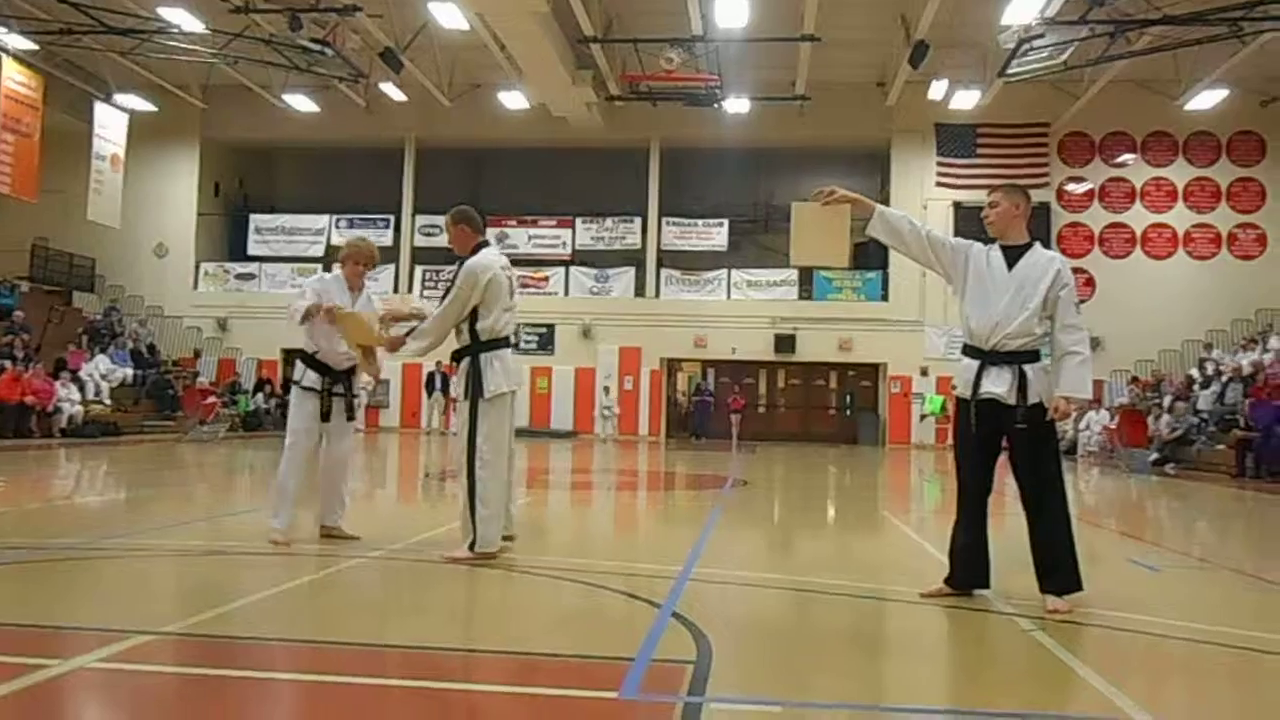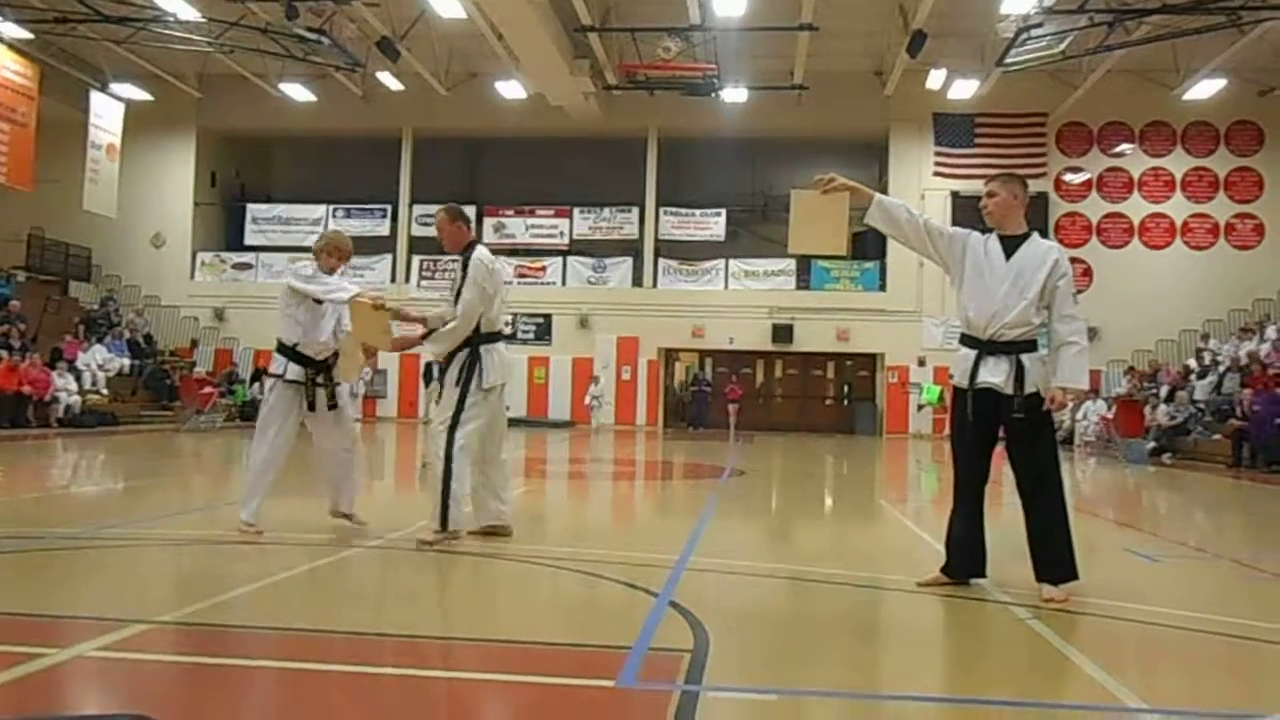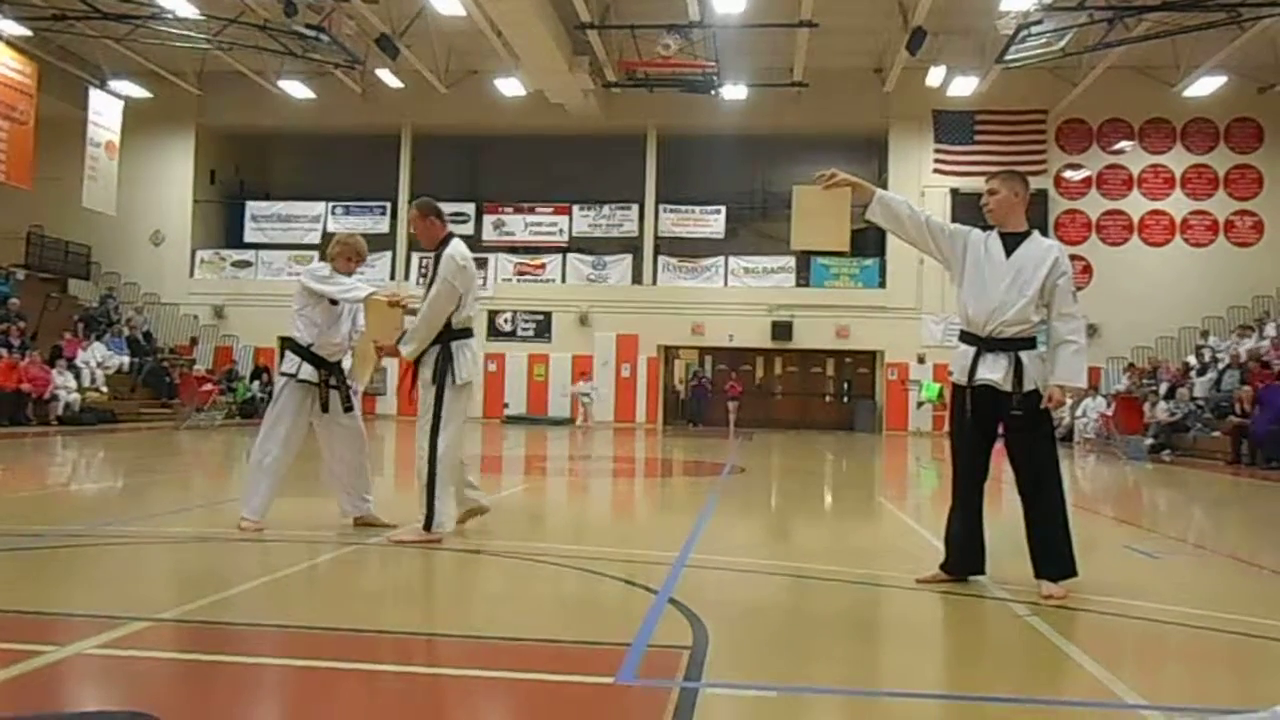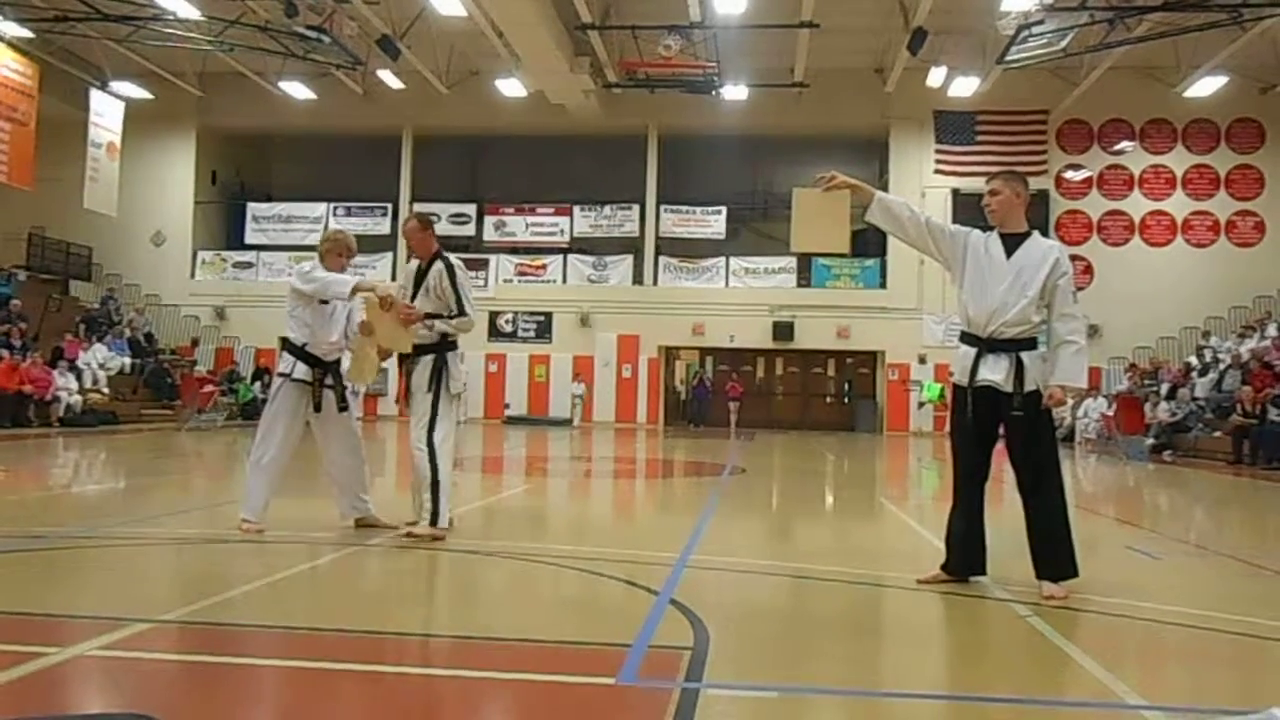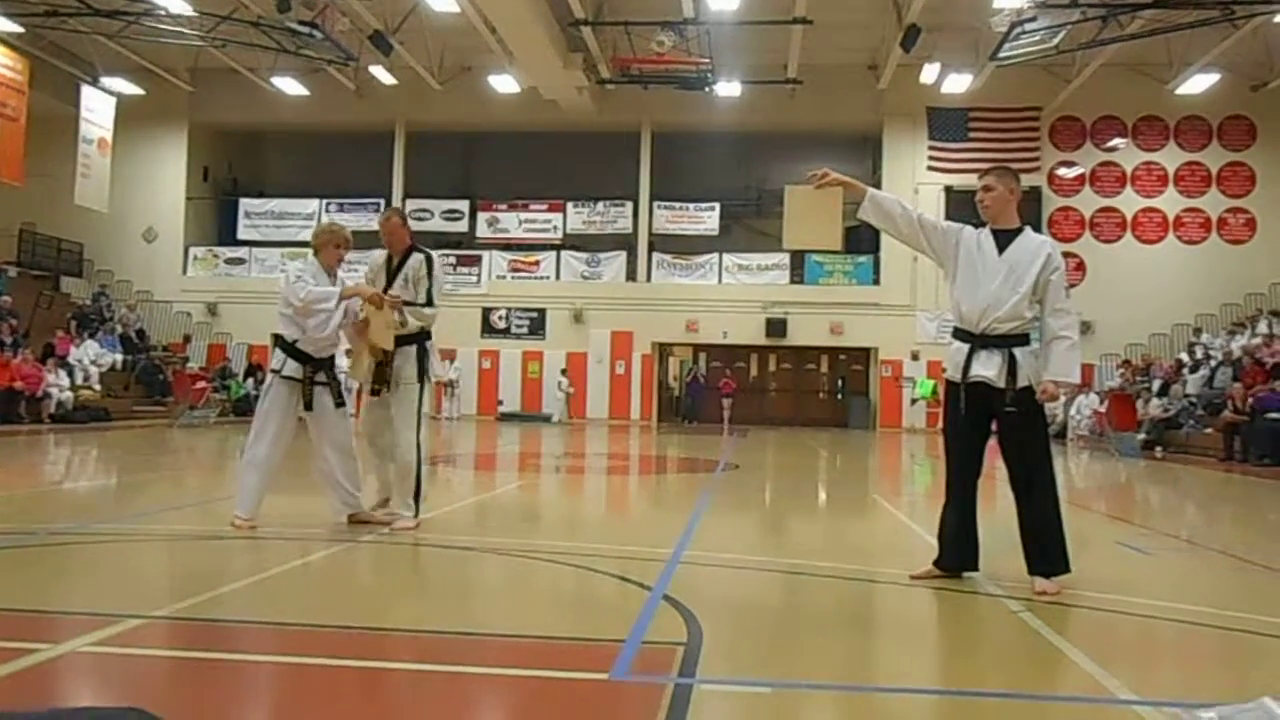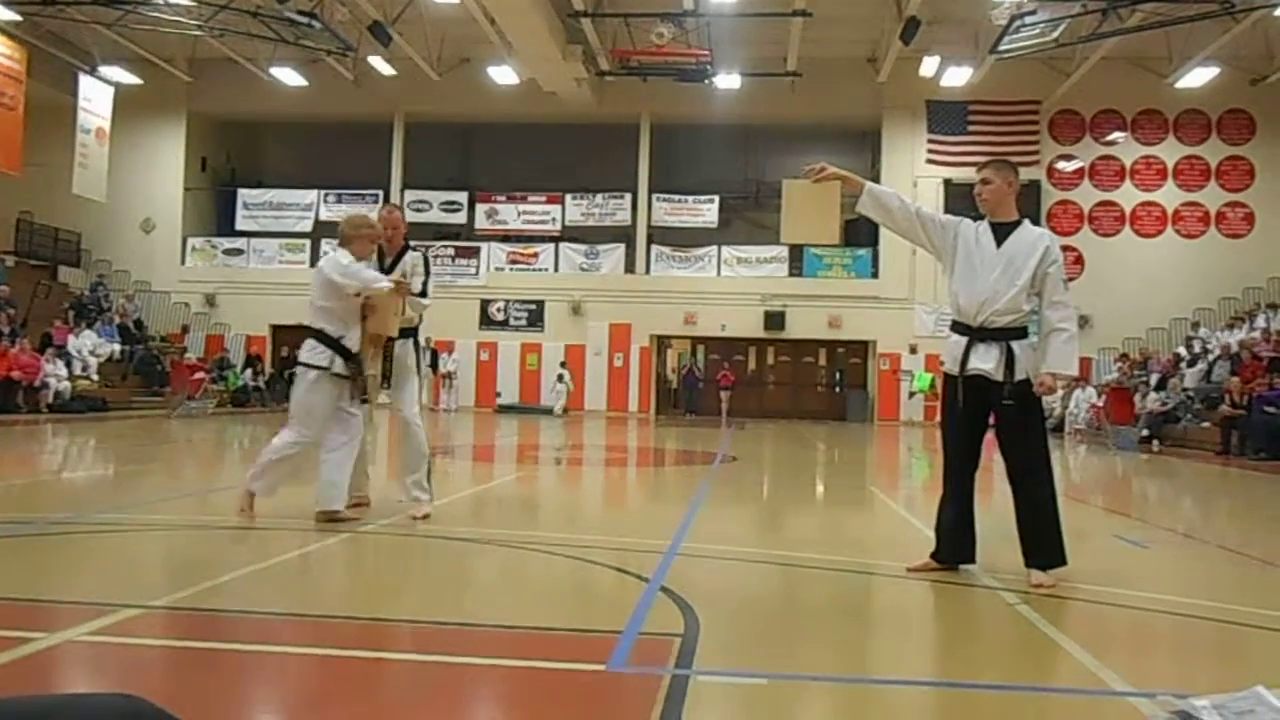
dt=0.5s
person 1, frame 1
left shoulder: (1053, 266)
right shoulder: (969, 257)
left elbow: (1070, 334)
right elbow: (913, 235)
left wrist: (1066, 392)
right wrist: (856, 201)
left hip: (1027, 385)
right hip: (977, 383)
left knee: (1042, 490)
right knee: (971, 488)
left ankle: (1055, 585)
right ankle: (964, 576)
person 1, frame 2
left shoulder: (1050, 256)
right shoulder: (966, 246)
left elbow: (1067, 324)
right elbow: (910, 223)
left wrist: (1063, 383)
right wrist: (854, 189)
left hip: (1024, 375)
right hip: (974, 373)
left knee: (1038, 480)
right knee: (968, 477)
left ankle: (1051, 574)
right ankle: (961, 565)
person 1, frame 3
left shoulder: (1050, 254)
right shoulder: (967, 244)
left elbow: (1066, 322)
right elbow: (912, 220)
left wrist: (1060, 381)
right wrist: (856, 186)
left hip: (1023, 373)
right hip: (973, 369)
left knee: (1037, 477)
right knee: (966, 474)
left ankle: (1050, 572)
right ankle: (959, 562)
person 1, frame 4
left shoulder: (1051, 255)
right shoulder: (967, 244)
left elbow: (1067, 322)
right elbow: (912, 221)
left wrist: (1061, 381)
right wrist: (856, 188)
left hip: (1024, 372)
right hip: (974, 370)
left knee: (1038, 477)
right knee: (967, 474)
left ankle: (1052, 571)
right ankle: (961, 562)
person 1, frame 5
left shoulder: (1043, 250)
right shoulder: (959, 241)
left elbow: (1059, 318)
right elbow: (904, 218)
left wrist: (1055, 376)
right wrist: (847, 184)
left hip: (1016, 369)
right hip: (966, 366)
left knee: (1030, 473)
right knee: (960, 470)
left ankle: (1044, 568)
right ankle: (953, 558)
person 1, frame 6
left shoulder: (1041, 243)
right shoulder: (958, 234)
left elbow: (1057, 310)
right elbow: (902, 212)
left wrist: (1052, 369)
right wrist: (845, 178)
left hip: (1014, 361)
right hip: (964, 358)
left knee: (1028, 466)
right knee: (958, 463)
left ankle: (1040, 560)
right ankle: (950, 551)
person 2, frame 1
left shoulder: (475, 266)
right shoulder: (498, 261)
left elbow: (446, 317)
right elbow: (460, 314)
left wrist: (405, 339)
left hip: (484, 368)
right hip: (499, 363)
left knee: (480, 455)
right knee: (497, 452)
left ankle: (483, 541)
right ankle: (502, 525)
person 2, frame 2
left shoulder: (476, 262)
right shoulder: (477, 260)
left elbow: (464, 322)
right elbow: (458, 314)
left wrist: (418, 340)
right wrist: (418, 319)
left hip: (477, 361)
right hip: (484, 359)
left knee: (448, 436)
right knee: (488, 444)
left ankle: (447, 523)
right ankle: (497, 518)
person 2, frame 3
left shoulder: (450, 257)
right shoulder: (452, 253)
left elbow: (435, 315)
left wrist: (400, 347)
left hip: (447, 356)
right hip: (453, 354)
left knee: (435, 440)
right knee: (447, 437)
left ankle: (433, 525)
right ankle: (469, 500)
person 2, frame 4
left shoulder: (449, 269)
right shoulder: (414, 270)
left elbow: (466, 319)
right elbow: (404, 311)
left wrist: (424, 318)
right wrist: (397, 314)
left hip: (437, 364)
right hip: (418, 363)
left knee: (427, 439)
right knee: (425, 438)
left ankle: (436, 520)
right ankle: (430, 512)
person 2, frame 5
left shoulder: (423, 261)
right shoulder: (378, 263)
left elbow: (428, 311)
left wrist: (400, 307)
left hip: (411, 355)
right hip: (383, 354)
left knee: (406, 435)
right knee: (374, 428)
left ankle: (408, 510)
right ankle: (389, 490)
person 2, frame 6
left shoulder: (417, 259)
left elbow: (421, 302)
left wrist: (400, 298)
left hip: (402, 348)
left knee: (409, 419)
left ankle: (420, 496)
right ankle: (358, 492)
person 3, frame 1
left shoulder: (366, 301)
right shoulder: (320, 284)
left elbow: (368, 343)
right elbow: (297, 308)
left wrist: (370, 353)
right wrist: (318, 308)
left hip: (344, 382)
right hip: (312, 377)
left knee: (338, 455)
right knee: (298, 450)
left ankle: (329, 521)
right ankle: (281, 523)
person 3, frame 2
left shoulder: (341, 295)
right shoulder: (299, 274)
left elbow: (345, 333)
right elbow: (325, 286)
right wrist: (365, 297)
left hip: (322, 373)
right hip: (290, 370)
left knee: (341, 439)
right knee: (270, 443)
left ankle: (342, 504)
right ankle: (248, 515)
person 3, frame 3
left shoulder: (352, 296)
right shoulder: (313, 275)
left elbow: (358, 335)
right elbow: (343, 286)
right wrist: (381, 296)
left hip: (332, 375)
right hip: (301, 370)
left knee: (351, 442)
right knee: (277, 442)
left ankle: (361, 510)
right ankle: (251, 513)
person 3, frame 4
left shoulder: (346, 294)
right shoulder: (304, 275)
left elbow: (351, 337)
right elbow: (326, 283)
left wrist: (369, 333)
right wrist: (373, 287)
left hip: (328, 374)
right hip: (297, 370)
left knee: (346, 445)
right knee: (274, 443)
left ankle: (360, 512)
right ankle: (251, 514)
person 3, frame 5
left shoulder: (340, 285)
right shoulder: (298, 272)
left elbow: (350, 323)
right elbow: (306, 298)
right wrist: (354, 291)
left hip: (322, 372)
right hip: (291, 366)
left knee: (338, 441)
right knee: (267, 441)
left ankle: (354, 508)
right ankle: (244, 511)
person 3, frame 6
left shoulder: (344, 266)
right shoulder: (337, 262)
right elbow: (366, 281)
right wrist: (393, 284)
left hip: (337, 362)
right hip: (323, 361)
left knee: (346, 431)
right knee: (301, 432)
left ankle: (330, 504)
right ankle: (253, 486)
